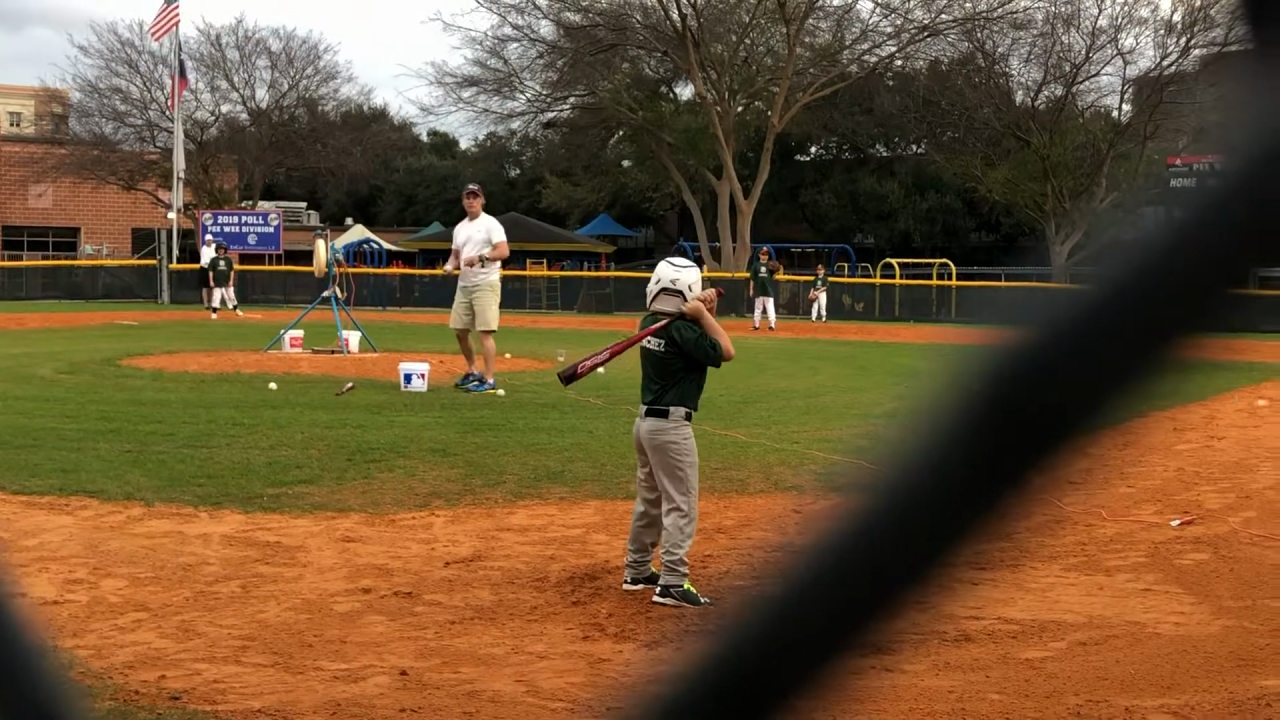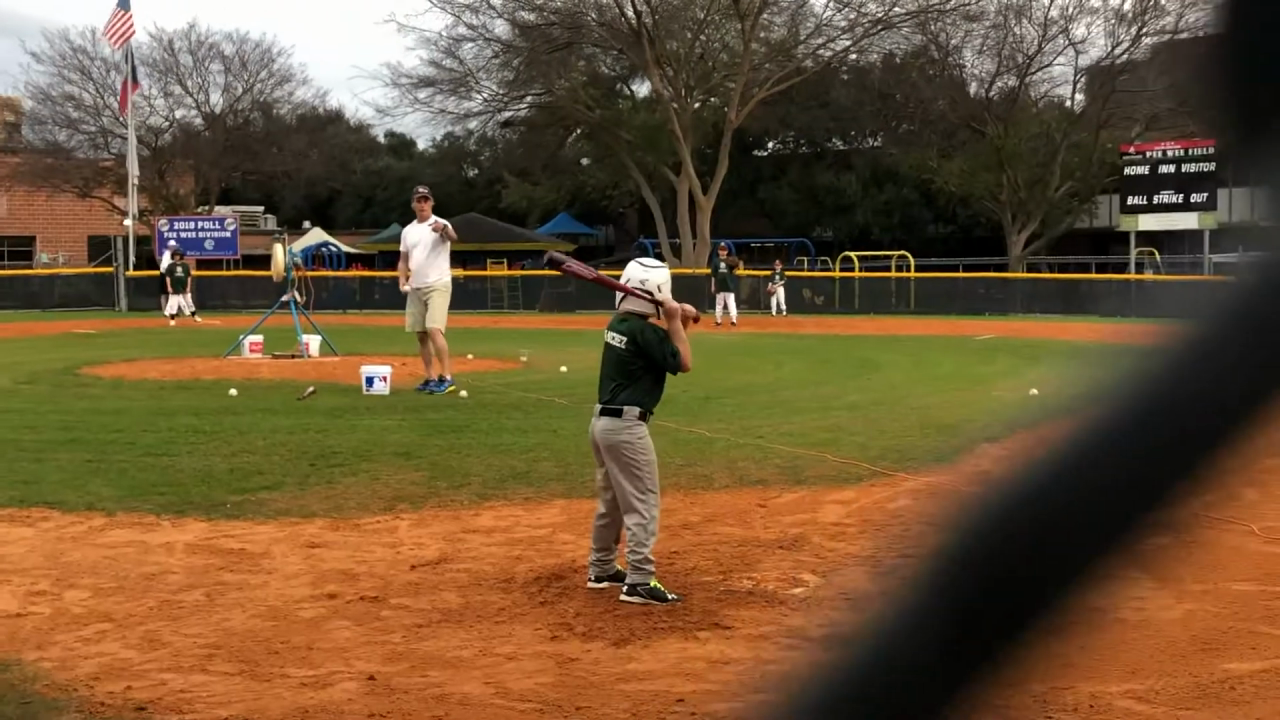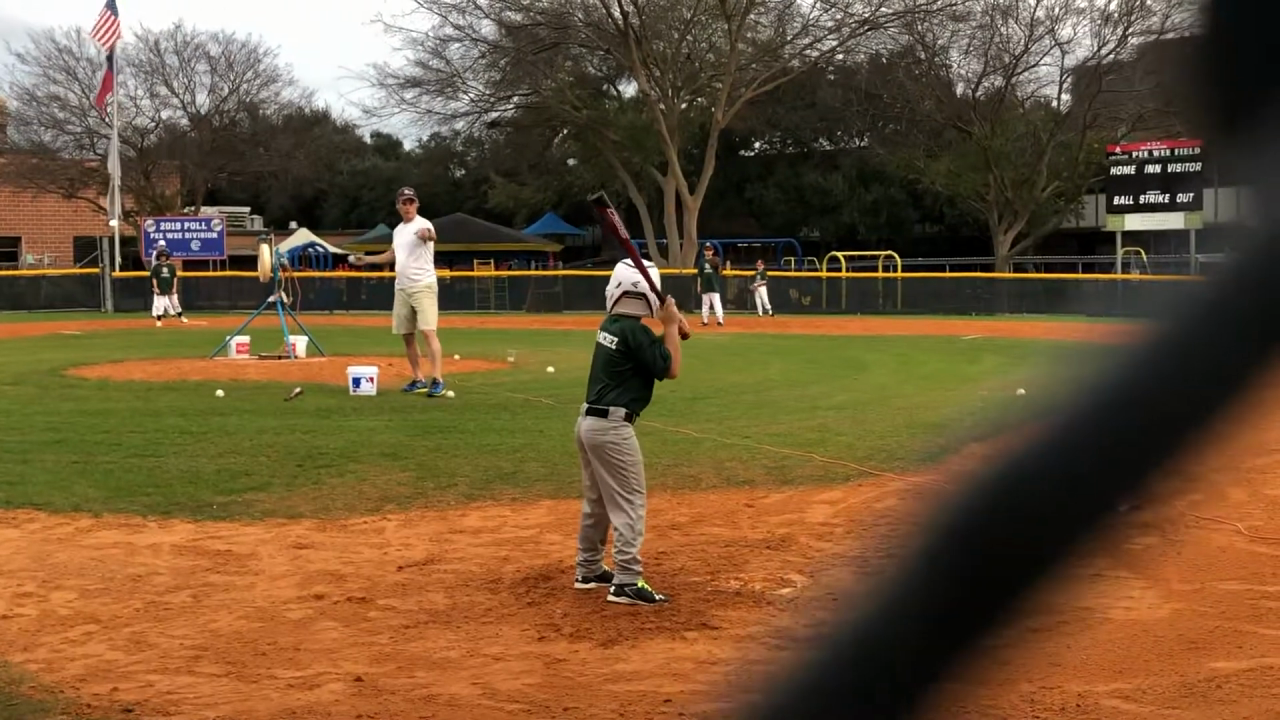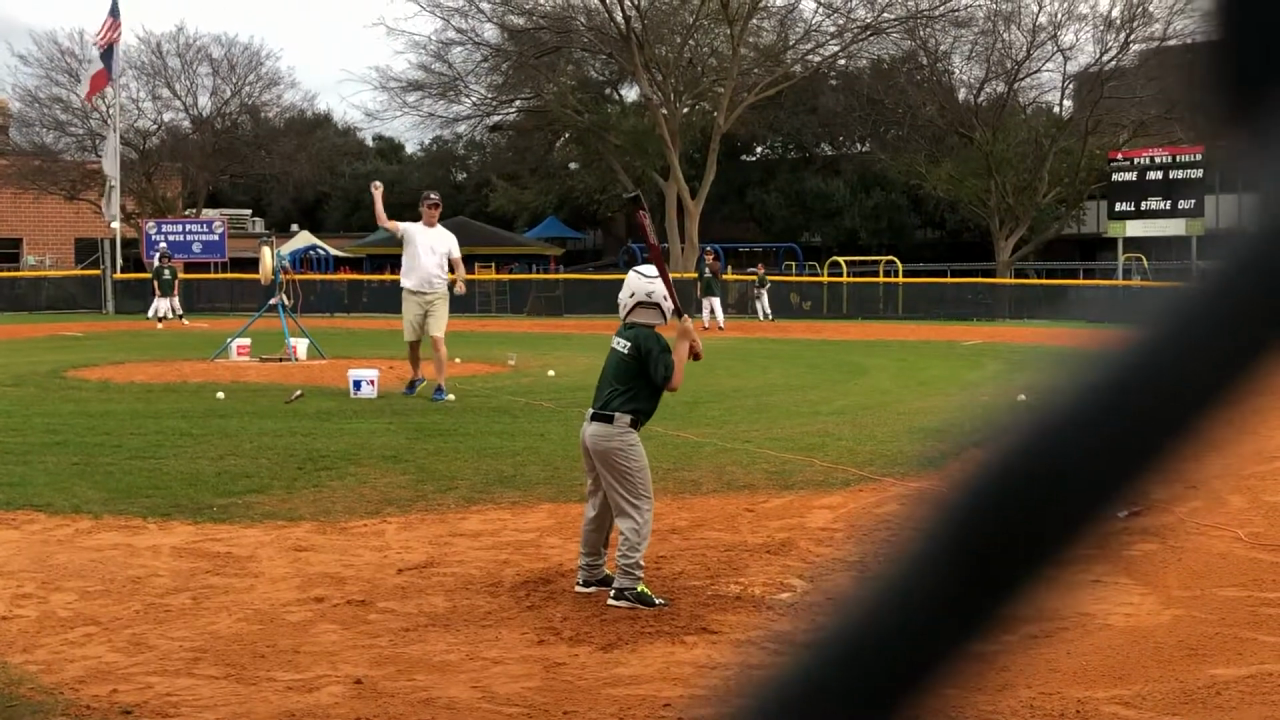
dt=0.5s
person 1, frame 1
left shoulder: (650, 323)
right shoulder: (679, 330)
left elbow: (695, 337)
right elbow: (726, 352)
left wrist: (704, 312)
right wrist: (703, 314)
left hip: (647, 422)
right hip: (671, 426)
left knee: (649, 501)
right knee: (680, 504)
left ankle: (637, 571)
right ankle: (672, 584)
person 1, frame 2
left shoulder: (618, 323)
right shoulder: (643, 330)
left elbow: (659, 347)
right elbow: (683, 363)
left wrist: (678, 322)
right wrist: (674, 321)
left hip: (603, 420)
right hip: (626, 426)
left knee: (611, 500)
right knee: (642, 503)
left ankle: (601, 569)
right ankle: (639, 582)
person 1, frame 3
left shoulder: (611, 324)
right shoulder: (634, 331)
left elbow: (648, 353)
right elbow: (670, 369)
left wrist: (672, 330)
right wrist: (670, 326)
left hip: (589, 421)
right hip: (612, 426)
left knee: (596, 500)
right knee: (629, 503)
left ankle: (589, 569)
right ankle: (626, 582)
person 1, frame 4
left shoulder: (625, 332)
right shoulder: (650, 339)
left elbow: (656, 369)
right elbow: (672, 383)
left wrist: (684, 350)
right wrist: (682, 340)
left hip: (593, 427)
right hip: (616, 433)
left knee: (600, 505)
right knee: (637, 508)
left ankle: (590, 573)
right ankle: (627, 587)
person 2, frame 1
left shoulder: (491, 224)
right shoulder: (460, 227)
left elbow: (504, 252)
right elbow: (455, 255)
left wrist: (481, 257)
right wrist: (450, 265)
left hip: (486, 284)
right hip: (464, 286)
left knee: (485, 332)
right knee: (460, 330)
left ankle: (489, 380)
right ankle: (472, 371)
person 2, frame 2
left shoulder: (440, 224)
right shoulder: (407, 230)
left elbow: (453, 237)
right elbow: (404, 261)
left wrist: (444, 229)
right wrist: (402, 281)
left hip: (438, 286)
right hip: (415, 289)
left knee: (434, 330)
right knee: (422, 335)
left ankle: (447, 377)
right ankle: (431, 378)
person 2, frame 3
left shoulder: (422, 224)
right shoulder: (398, 230)
left elbow: (432, 236)
left wrist: (427, 234)
right wrist: (368, 259)
left hip: (423, 287)
right hip: (401, 289)
left knee: (427, 331)
right knee: (407, 336)
left ankle: (438, 380)
right ankle: (419, 379)
person 2, frame 4
left shoulder: (448, 236)
right shoulder: (409, 229)
left elbow: (458, 265)
right elbow: (383, 223)
left wrist: (460, 280)
right wrist: (377, 195)
left hip: (438, 295)
right hip: (411, 294)
left knee: (437, 339)
right knee: (412, 341)
left ankle: (440, 386)
right ankle: (416, 377)
